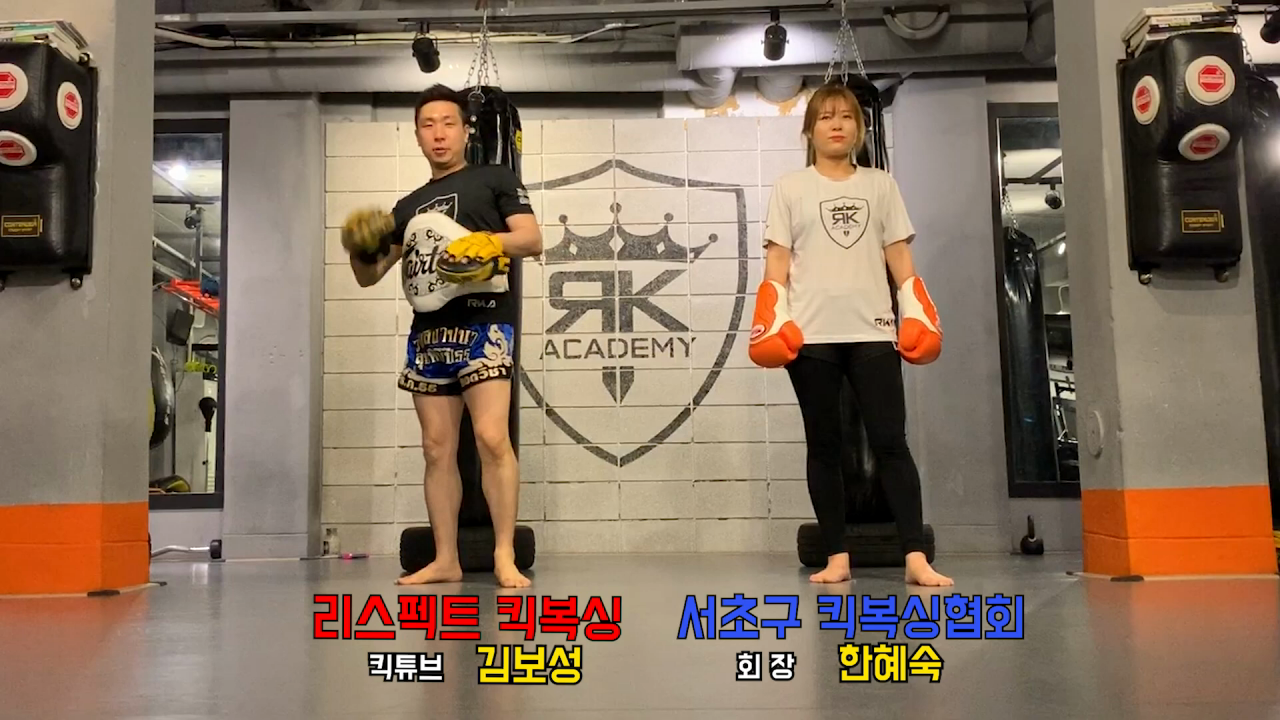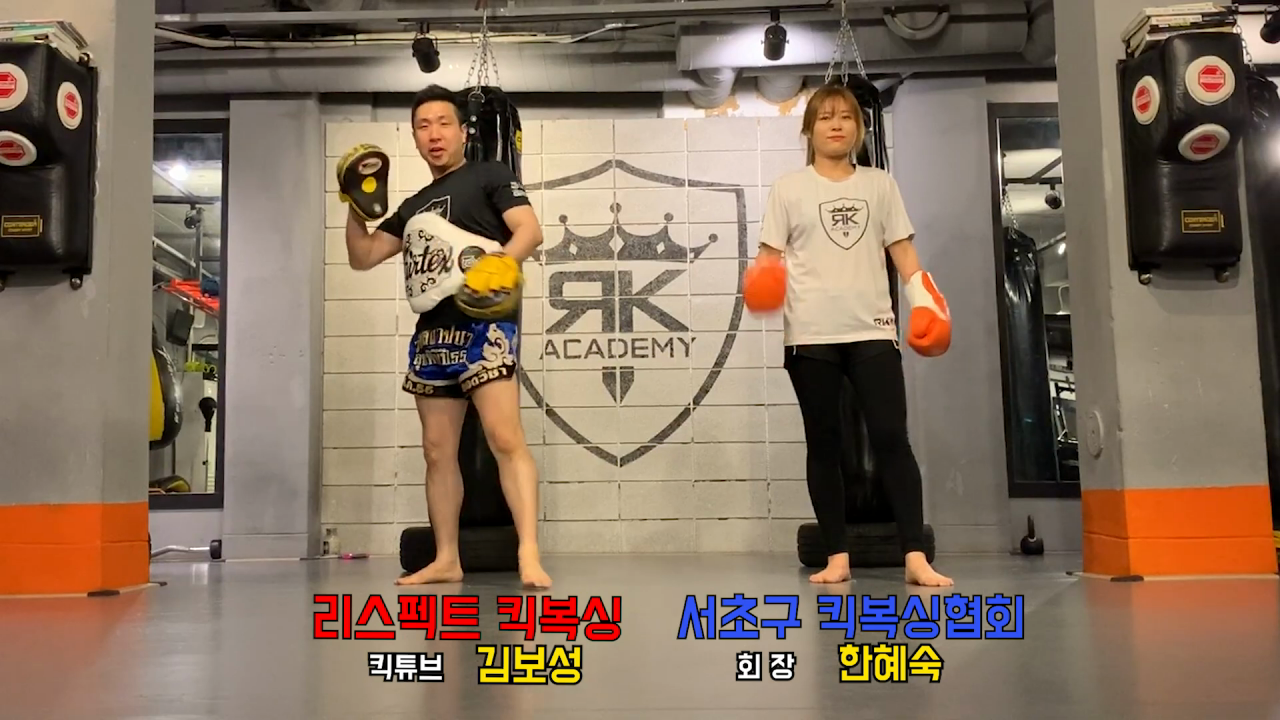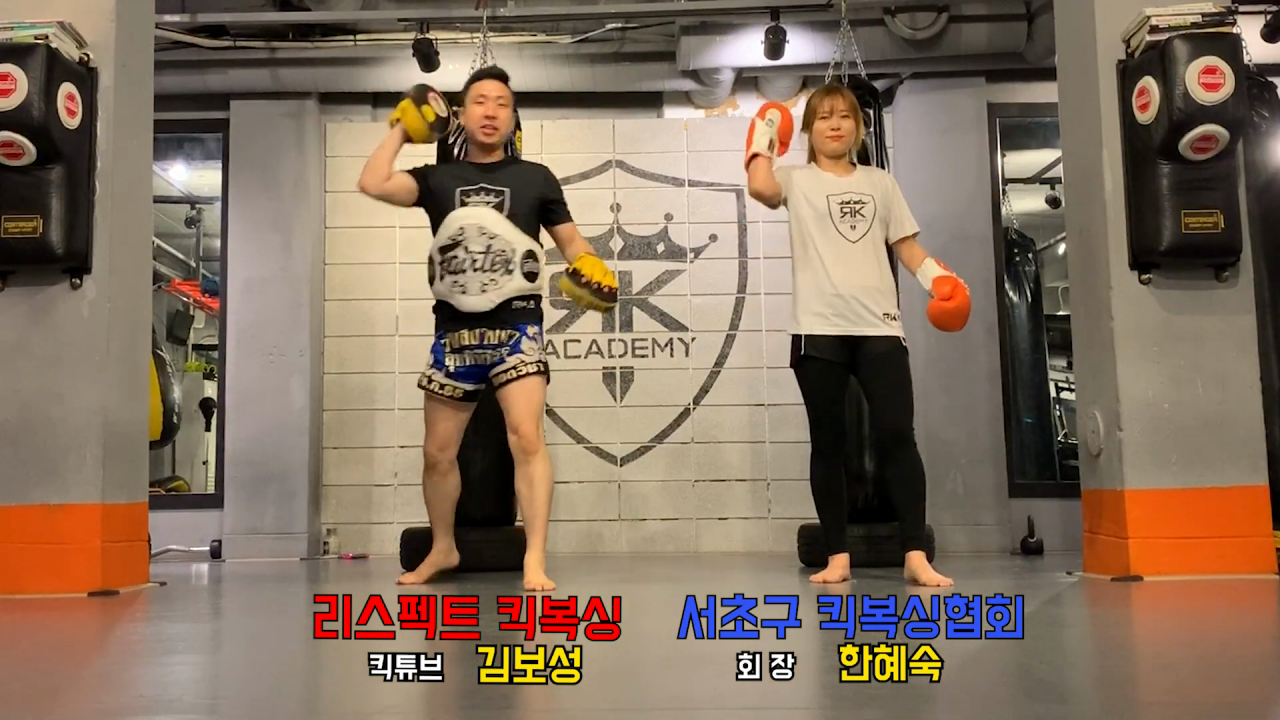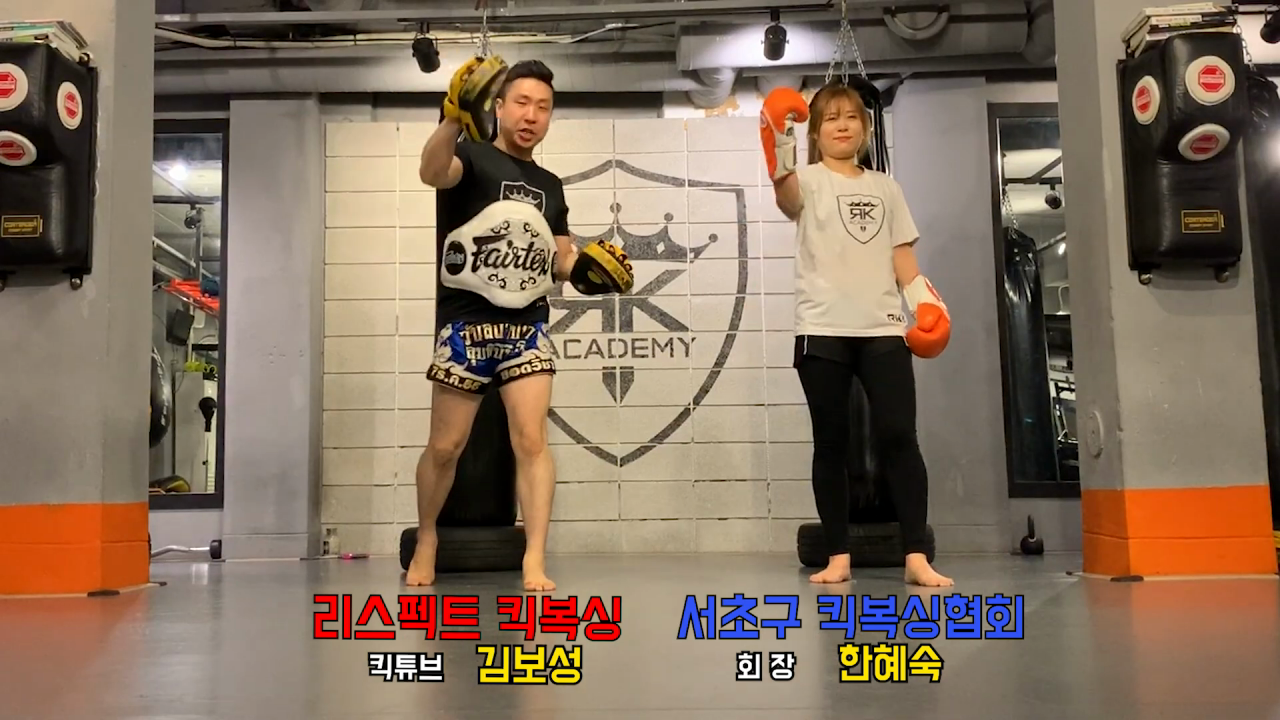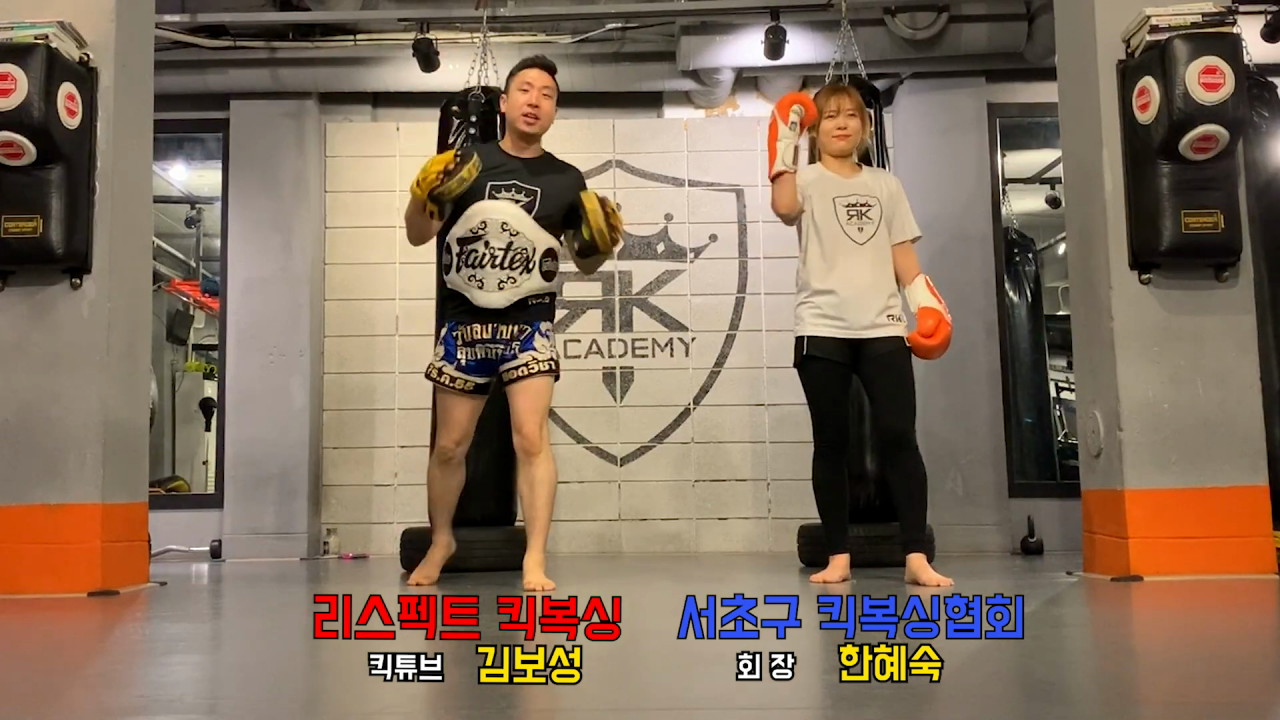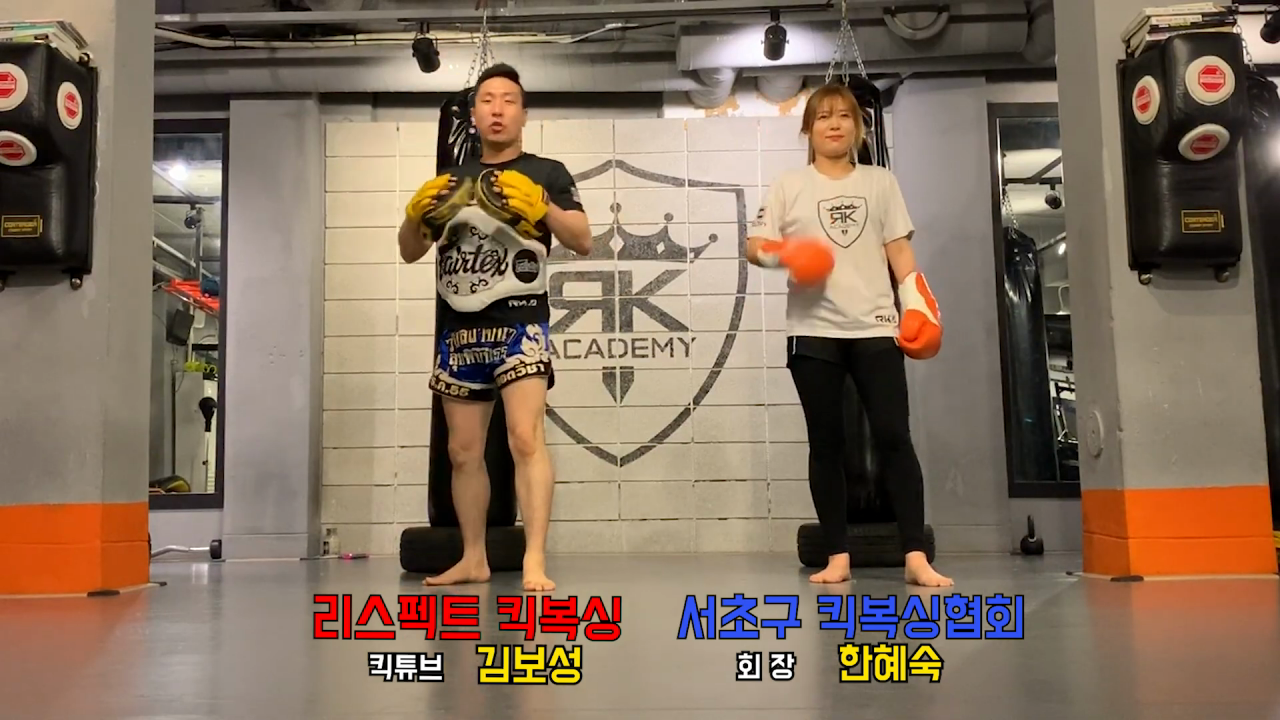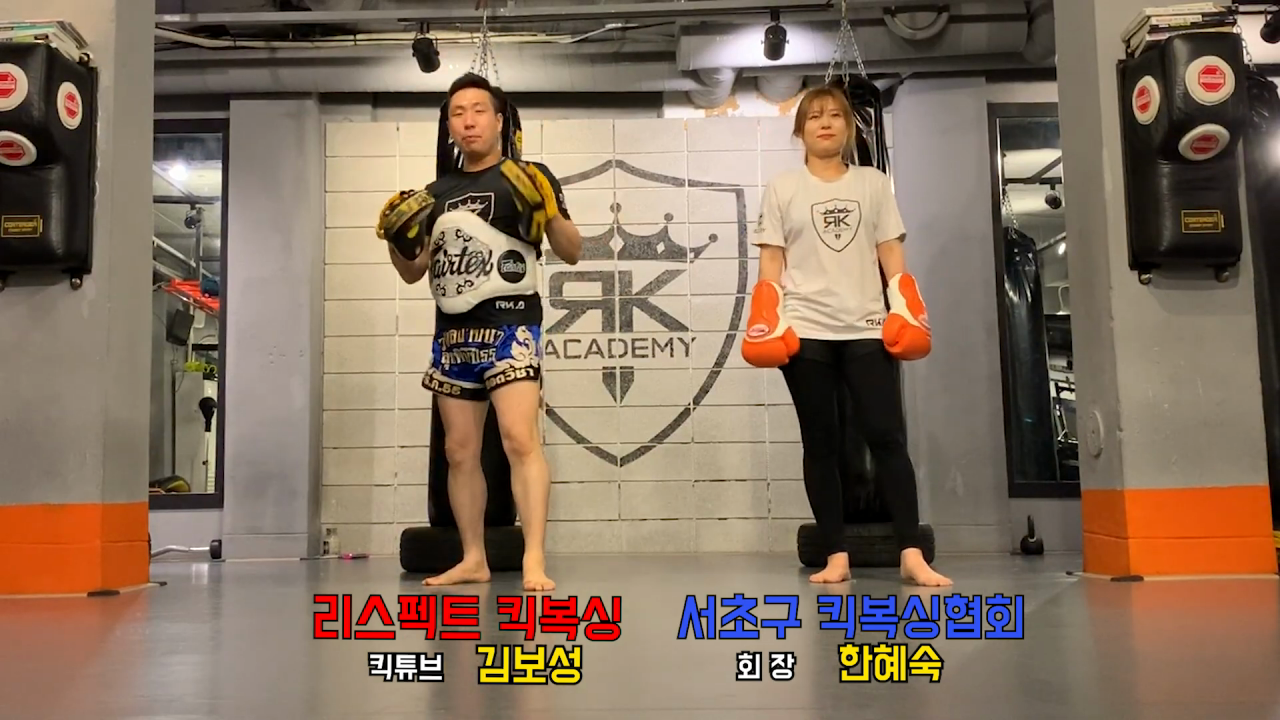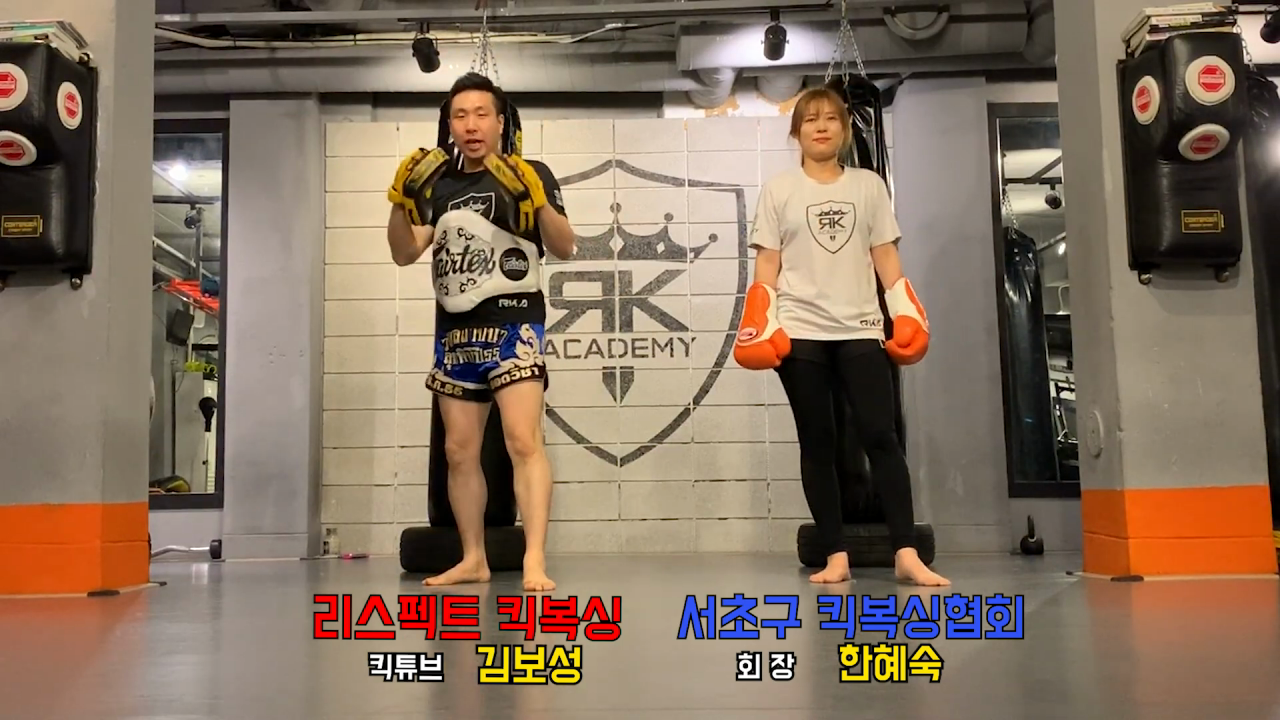
dt=0.3s
person 1, frame 1
left shoulder: (495, 178)
right shoulder: (410, 205)
left elbow: (532, 239)
right elbow: (368, 275)
left wrist: (489, 243)
right wrist: (360, 247)
left hip: (483, 323)
right hip: (428, 333)
left knee: (492, 439)
right knee: (437, 449)
left ankle: (505, 555)
right ankle: (446, 559)
person 1, frame 2
left shoulder: (491, 175)
right shoulder: (414, 206)
left elbow: (529, 230)
right elbow: (362, 258)
left wrist: (502, 264)
right wrist: (356, 206)
left hip: (483, 325)
right hip: (431, 332)
left knee: (505, 437)
right knee: (437, 450)
left ankle: (529, 555)
right ankle: (446, 559)
person 1, frame 3
left shoulder: (533, 178)
right shoulder: (439, 177)
left elbow: (572, 243)
right elbow: (371, 184)
left wrist: (588, 270)
right wrist: (402, 126)
left hip: (516, 327)
right hip: (453, 332)
left knee: (528, 438)
right knee: (440, 451)
left ankle: (533, 562)
right ankle: (443, 547)
person 1, frame 4
left shoulder: (549, 185)
right shoulder: (472, 156)
left elbow: (561, 257)
right elbow: (436, 170)
right wrist: (454, 118)
left hip: (527, 326)
right hip: (465, 323)
left knee: (532, 440)
right knee: (446, 446)
left ankle: (534, 563)
right ankle: (426, 539)
person 1, frame 5
left shoulder: (565, 179)
right shoulder: (469, 162)
left elbow: (587, 262)
right elbow: (417, 236)
left wrist: (603, 239)
right wrist: (423, 195)
left hip: (529, 324)
right hip: (464, 323)
left knee: (531, 439)
right knee: (449, 444)
left ankle: (535, 563)
right ankle: (441, 538)
person 1, frame 6
left shoulder: (545, 172)
right shoulder: (454, 179)
left elbow: (582, 242)
right elbow: (410, 251)
left wrist: (538, 207)
right wrist: (418, 213)
left hip: (519, 325)
right hip: (459, 331)
left knee: (526, 439)
right knee: (463, 452)
left ankle: (535, 563)
right ankle: (473, 559)
person 1, frame 7
left shoulder: (531, 177)
right shoulder: (437, 193)
left elbow: (572, 252)
right elbow: (412, 272)
left wrist: (546, 208)
right wrist: (395, 236)
left hip: (510, 327)
right hip: (453, 335)
left knee: (520, 440)
right knee: (459, 451)
left ankle: (535, 563)
right ankle: (473, 559)
person 1, frame 8
left shoulder: (531, 174)
right shoulder: (440, 188)
left elbow: (564, 247)
right elbow: (404, 253)
left wrist: (533, 198)
right wrist: (402, 199)
left hip: (513, 325)
right hip: (455, 334)
left knee: (524, 441)
right knee: (459, 451)
left ankle: (535, 562)
right ankle: (473, 559)
person 2, frame 1
left shoulder: (880, 185)
right shoulder: (790, 188)
left elbow: (898, 255)
right elbow: (778, 260)
left wrist: (918, 312)
right wrist: (772, 318)
left hip: (872, 331)
right hip: (810, 336)
left knee: (890, 441)
right knee: (824, 445)
left ankle: (915, 557)
right ankle: (837, 557)
person 2, frame 2
left shoulder: (880, 184)
right shoulder: (789, 188)
left elbow: (903, 251)
right elbow: (771, 255)
left wrist: (927, 303)
left hip: (873, 331)
right hip: (810, 336)
left knee: (891, 438)
right knee: (824, 445)
left ankle: (915, 555)
right ankle: (837, 556)
person 2, frame 3
left shoulder: (881, 182)
right shoulder: (797, 179)
left elbow: (906, 246)
right elbow: (762, 189)
left wrist: (942, 281)
right wrist: (764, 139)
left hip: (878, 326)
right hip: (818, 330)
left knee: (896, 434)
right knee: (828, 442)
left ankle: (916, 555)
right ankle: (837, 556)
person 2, frame 4
left shoulder: (886, 187)
right shoulder: (808, 179)
left elbow: (902, 256)
right elbow: (789, 203)
left wrist: (927, 303)
right wrist: (781, 145)
left hip: (883, 328)
right hip: (822, 330)
left knee: (898, 437)
right knee: (831, 443)
left ankle: (916, 556)
right ankle: (838, 556)
person 2, frame 5
left shoulder: (886, 184)
right shoulder: (806, 176)
left elbow: (903, 253)
right elbow: (783, 208)
left wrist: (928, 305)
right wrist: (784, 144)
left hip: (883, 327)
right hip: (821, 329)
left knee: (898, 437)
right knee: (831, 442)
left ankle: (916, 556)
right ankle: (838, 556)
person 2, frame 6
left shoulder: (881, 182)
right shoulder: (792, 188)
left elbow: (899, 250)
right elbow: (754, 246)
left wrist: (919, 307)
right wrist: (783, 252)
left hip: (875, 327)
right hip: (813, 330)
left knee: (894, 437)
right knee: (826, 443)
left ankle: (915, 555)
right ankle: (837, 556)
person 2, frame 7
left shoulder: (873, 183)
right shoulder: (783, 188)
left elbow: (890, 251)
right elbow: (772, 260)
left wrist: (905, 310)
right wrist: (768, 320)
left hip: (865, 329)
right hip: (806, 331)
left knee: (886, 436)
right knee: (820, 442)
left ankle: (911, 554)
right ankle: (836, 556)
person 2, frame 8
left shoulder: (869, 185)
right shoulder: (779, 190)
left elbow: (885, 255)
right elbow: (767, 263)
left wrist: (907, 312)
right wrist: (761, 322)
left hip: (860, 329)
right hip: (800, 332)
left knee: (880, 436)
right knee: (817, 443)
left ankle: (906, 554)
right ankle: (835, 556)
